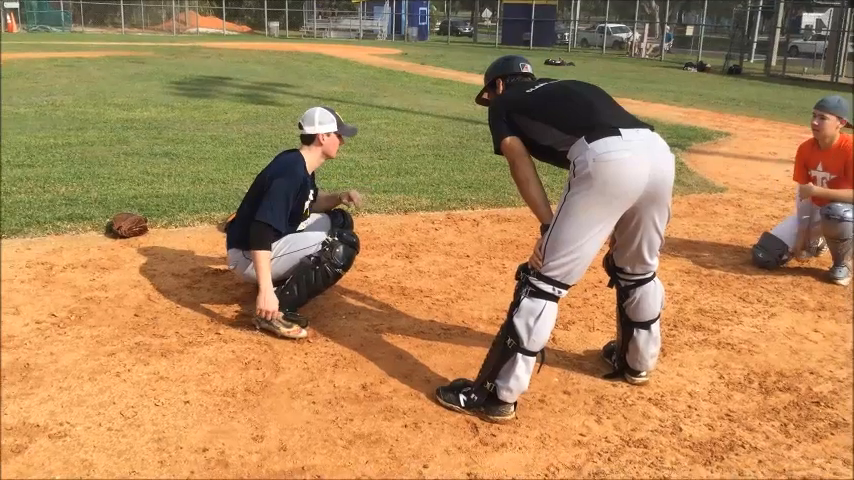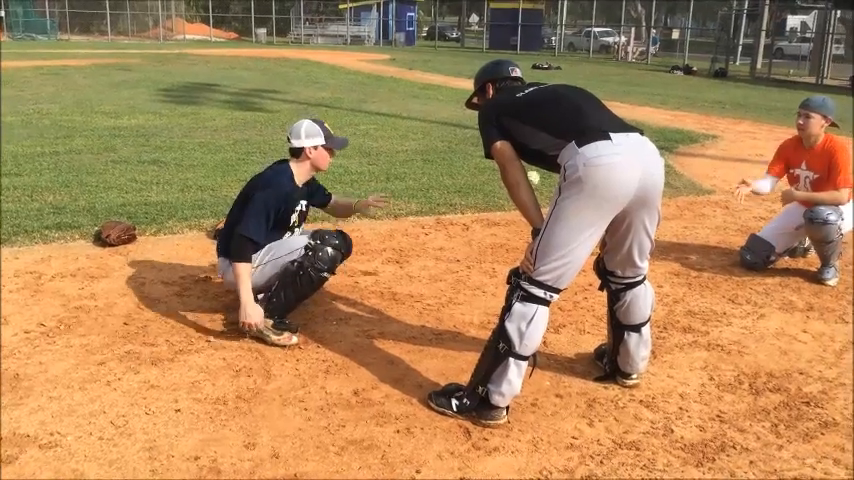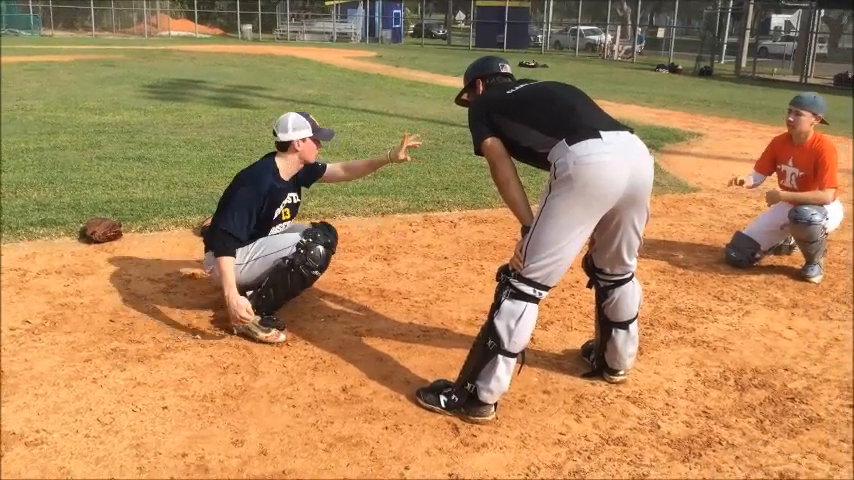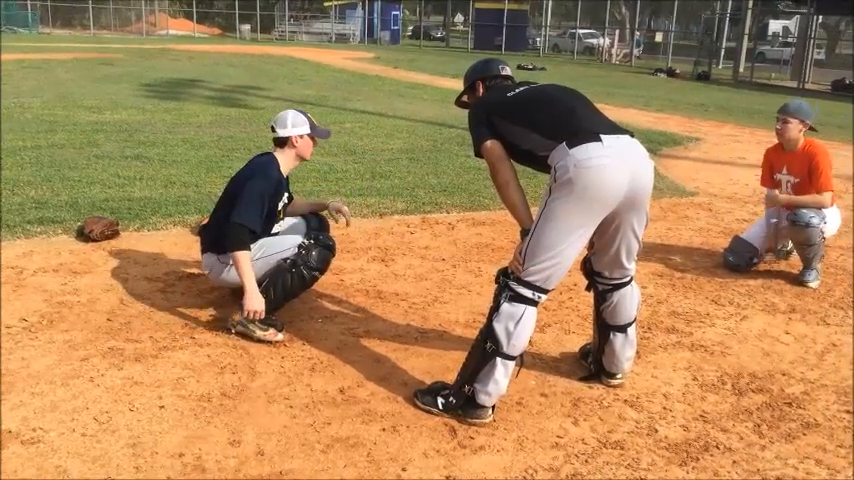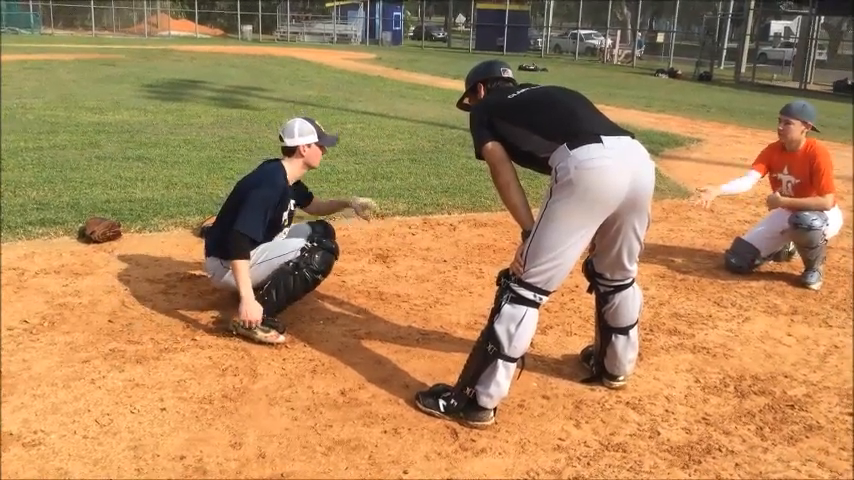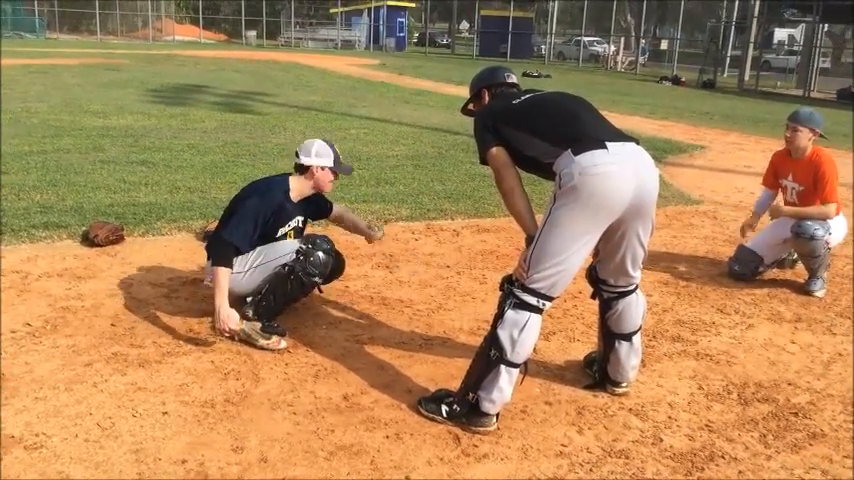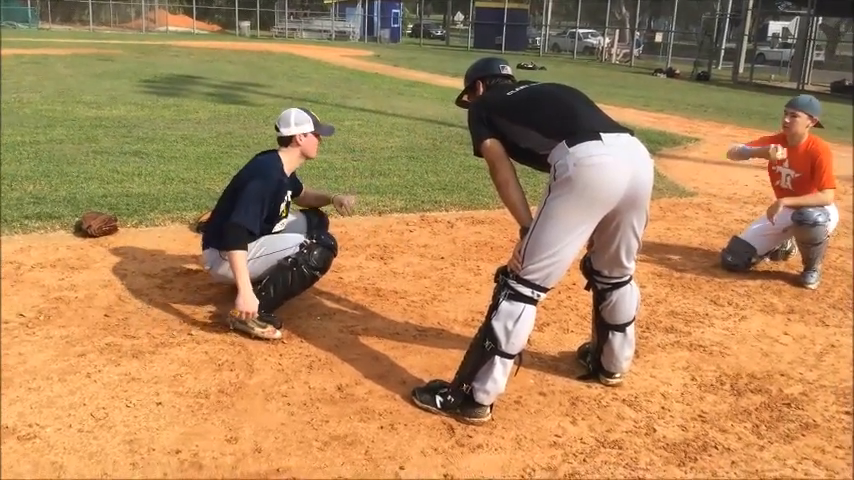
dt=0.7s
person 1, frame 1
left shoulder: (504, 104)
right shoulder: (569, 89)
left elbow: (521, 163)
left wrist: (549, 227)
left hip: (609, 161)
right hip: (658, 153)
left knee: (545, 279)
right knee: (638, 268)
left ankle: (496, 394)
right ankle: (637, 361)
person 1, frame 2
left shoulder: (493, 108)
right shoulder: (558, 93)
left elbow: (511, 167)
left wrist: (539, 231)
left hip: (599, 164)
right hip: (647, 156)
left knee: (535, 284)
right knee: (629, 271)
left ankle: (489, 398)
right ankle: (627, 363)
person 1, frame 3
left shoulder: (484, 104)
right shoulder: (549, 90)
left elbow: (501, 164)
left wrist: (530, 229)
right wrist: (592, 224)
left hip: (589, 163)
right hip: (637, 155)
left knee: (525, 281)
right knee: (617, 268)
left ankle: (476, 395)
right ankle: (615, 360)
person 1, frame 4
left shoulder: (483, 106)
right shoulder: (548, 93)
left elbow: (501, 167)
left wrist: (528, 231)
left hip: (590, 166)
right hip: (637, 159)
left knee: (523, 285)
right knee: (616, 273)
left ankle: (474, 397)
right ankle: (611, 364)
person 1, frame 5
left shoulder: (484, 108)
right shoulder: (549, 94)
left elbow: (502, 169)
left wrist: (530, 233)
left hip: (590, 167)
right hip: (638, 160)
left knee: (524, 286)
right knee: (617, 273)
left ankle: (475, 399)
right ankle: (614, 365)
person 1, frame 6
left shoulder: (489, 114)
right shoulder: (553, 101)
left elbow: (507, 176)
left wrist: (533, 238)
left hip: (595, 173)
right hip: (642, 166)
left knee: (528, 291)
right knee: (621, 280)
left ankle: (478, 405)
right ankle: (617, 372)
person 1, frame 7
left shoulder: (483, 106)
right shoulder: (549, 92)
left elbow: (501, 168)
left wrist: (528, 230)
left hip: (590, 165)
right hip: (637, 158)
left knee: (523, 283)
right knee: (615, 272)
left ankle: (472, 396)
right ankle: (611, 363)
person 2, frame 1
left shoulder: (303, 167)
right shoulder: (291, 172)
left elbow: (311, 205)
right elbow: (260, 233)
left wrist: (339, 197)
right wrist: (265, 291)
left hip: (274, 241)
right hip: (250, 256)
left knee: (340, 220)
right knee: (344, 244)
left ankle: (283, 281)
right ankle: (276, 310)
person 2, frame 2
left shoulder: (303, 180)
right shoulder: (276, 185)
left elbow: (333, 206)
right elbow: (241, 244)
left wrist: (359, 205)
right wrist: (247, 303)
left hip: (266, 254)
right hip: (241, 265)
left knee: (341, 242)
right knee: (327, 248)
left ankle: (277, 290)
right ankle: (266, 317)
person 2, frame 3
left shoulder: (297, 168)
right shoulder: (259, 182)
left elbow: (341, 171)
right elbow: (224, 241)
left wrist: (388, 158)
right wrist: (231, 296)
left hip: (260, 248)
right hip: (233, 259)
left knee: (324, 234)
right knee: (316, 249)
left ankle: (272, 283)
right ankle: (253, 315)
person 2, frame 4
left shoulder: (275, 168)
right shoulder: (265, 175)
left elbow: (286, 206)
right elbow: (237, 236)
left wrist: (326, 205)
right wrist: (251, 291)
right hip: (225, 259)
left knee: (315, 225)
right knee: (320, 247)
left ankle: (264, 284)
right ankle: (249, 317)
person 2, frame 5
left shoulder: (287, 177)
right shoulder: (269, 185)
left elbow: (311, 205)
right elbow: (235, 244)
left wrist: (349, 203)
right wrist: (249, 300)
left hip: (253, 250)
right hip: (229, 264)
left knee: (322, 234)
right knee: (324, 252)
left ankle: (262, 286)
right ankle: (251, 318)
person 2, frame 6
left shoulder: (307, 196)
right shoulder: (264, 198)
left elbow: (338, 213)
right elbow: (223, 250)
left wrist: (367, 229)
right wrist: (222, 307)
left hip: (257, 264)
right hip: (234, 271)
left knee: (332, 263)
right knee: (318, 252)
left ankle: (257, 297)
right ankle: (253, 318)
person 2, frame 7
left shoulder: (282, 167)
right shoulder: (266, 174)
left elbow: (301, 196)
right elbow: (235, 236)
left wrist: (331, 198)
right wrist: (245, 292)
right hip: (225, 257)
left knee: (315, 221)
right knee: (321, 247)
left ankle: (261, 281)
right ankle: (252, 311)
person 3, frame 1
right shoulder: (805, 149)
right elbow: (802, 195)
left wrist: (816, 191)
right wrist: (802, 235)
right hip: (816, 208)
left knee: (837, 213)
right knee: (763, 256)
right ankle: (815, 243)
person 3, frame 2
left shoulder: (837, 149)
right shoulder: (789, 146)
left elbow: (843, 196)
right elbow: (768, 183)
left wrist: (798, 195)
right wrist: (752, 186)
left hip: (836, 211)
right hip: (801, 208)
left knee: (820, 217)
right knee: (751, 258)
left ankle: (830, 264)
right ankle: (801, 244)
person 3, frame 3
left shoulder: (824, 147)
right shoulder: (778, 142)
left elbow: (827, 196)
right elbow: (758, 175)
left wrist: (782, 196)
right wrist: (746, 180)
left hip: (822, 209)
right hip: (787, 206)
left knee: (804, 217)
right knee: (736, 255)
left ankle: (815, 261)
right ankle: (785, 242)
person 3, frame 4
left shoulder: (816, 152)
right shoulder: (772, 153)
left elbow: (825, 200)
right elbow: (770, 196)
left wrist: (782, 198)
right wrist: (770, 234)
left hip: (821, 215)
right hip: (784, 212)
left knee: (802, 219)
right knee: (734, 259)
left ankle: (812, 266)
right ankle: (783, 247)
person 3, frame 5
left shoulder: (817, 153)
right shoulder: (772, 150)
left elbow: (826, 202)
right elbow: (749, 180)
left wrist: (782, 201)
right wrist: (717, 190)
left hip: (822, 216)
right hip: (787, 212)
left knee: (804, 223)
right knee: (737, 261)
left ankle: (814, 267)
right ankle: (784, 247)
person 3, frame 6
left shoulder: (823, 161)
right shoulder: (779, 157)
left elbow: (829, 211)
right elbow: (769, 193)
left wrist: (784, 210)
right wrist: (754, 217)
left hip: (827, 224)
right hip: (791, 220)
left knee: (806, 231)
right knee: (739, 269)
left ankle: (818, 275)
right ankle: (788, 254)
person 3, frame 7
left shoulder: (819, 150)
right shoulder: (774, 142)
left elbow: (827, 197)
right elbow: (732, 154)
left wrist: (784, 202)
right wrist: (763, 151)
left hip: (816, 212)
right hip: (783, 210)
left knee: (808, 218)
right knee: (733, 260)
left ankle: (812, 268)
right ankle: (781, 245)
